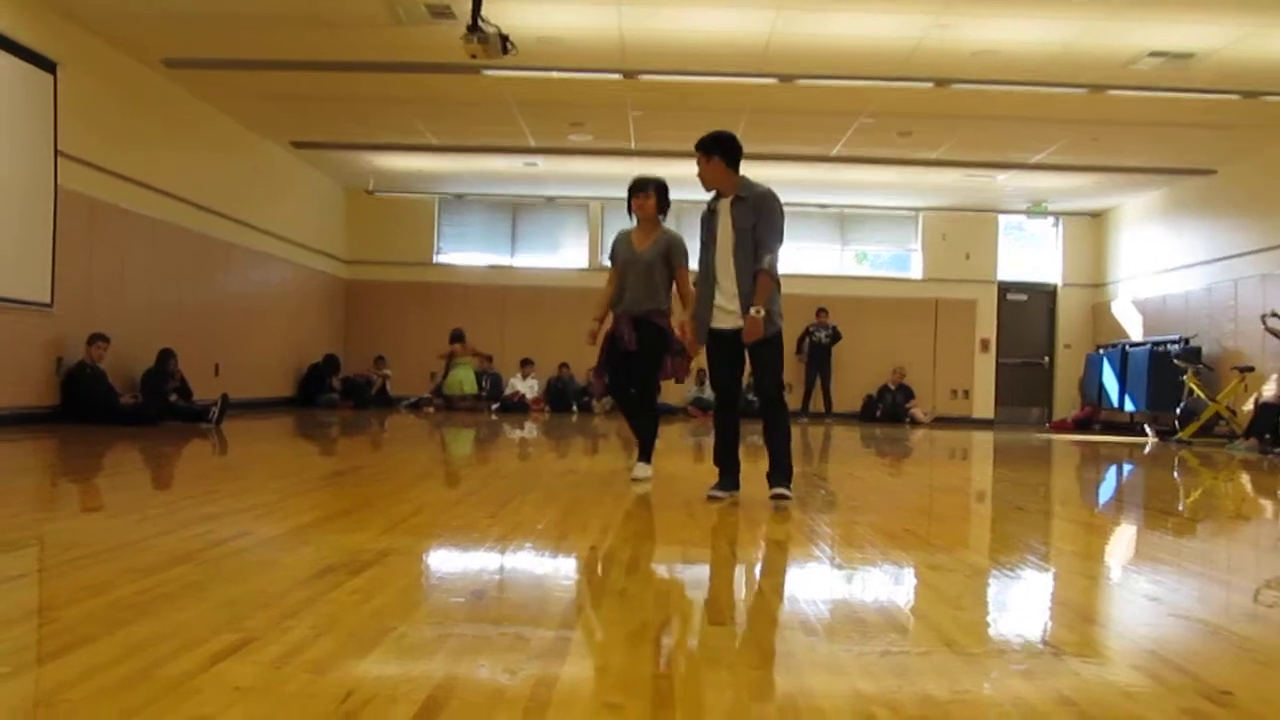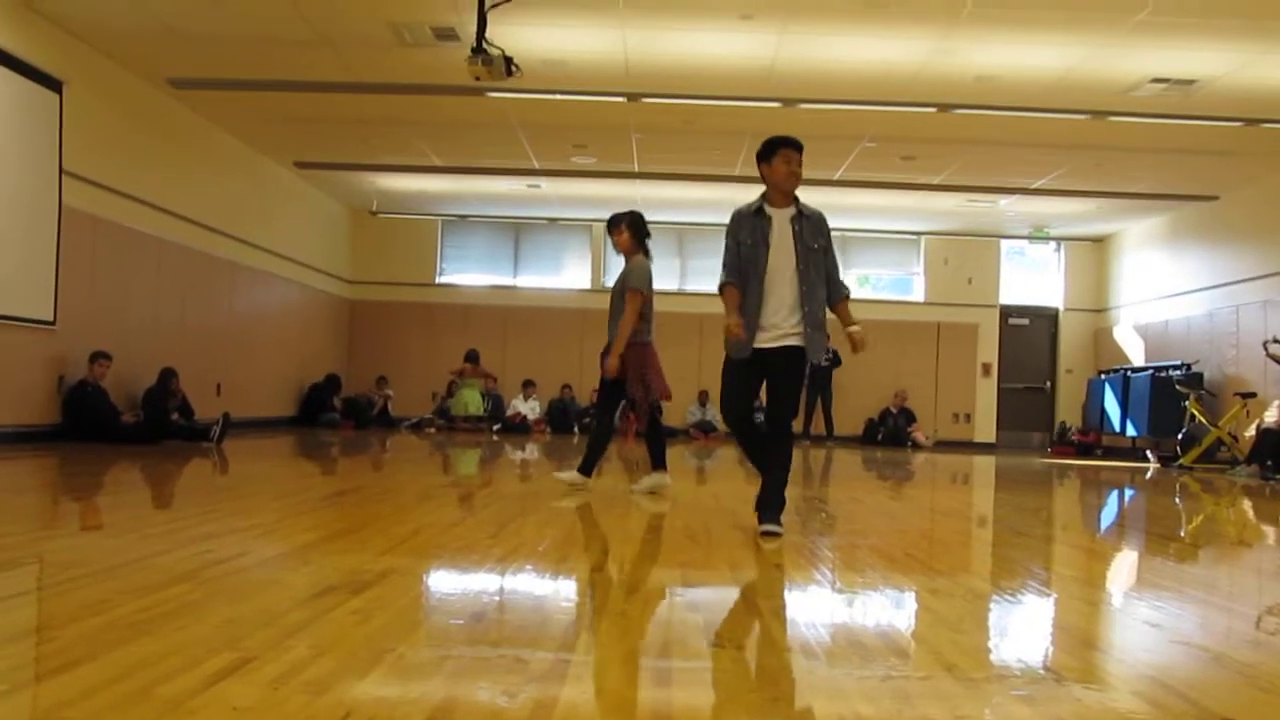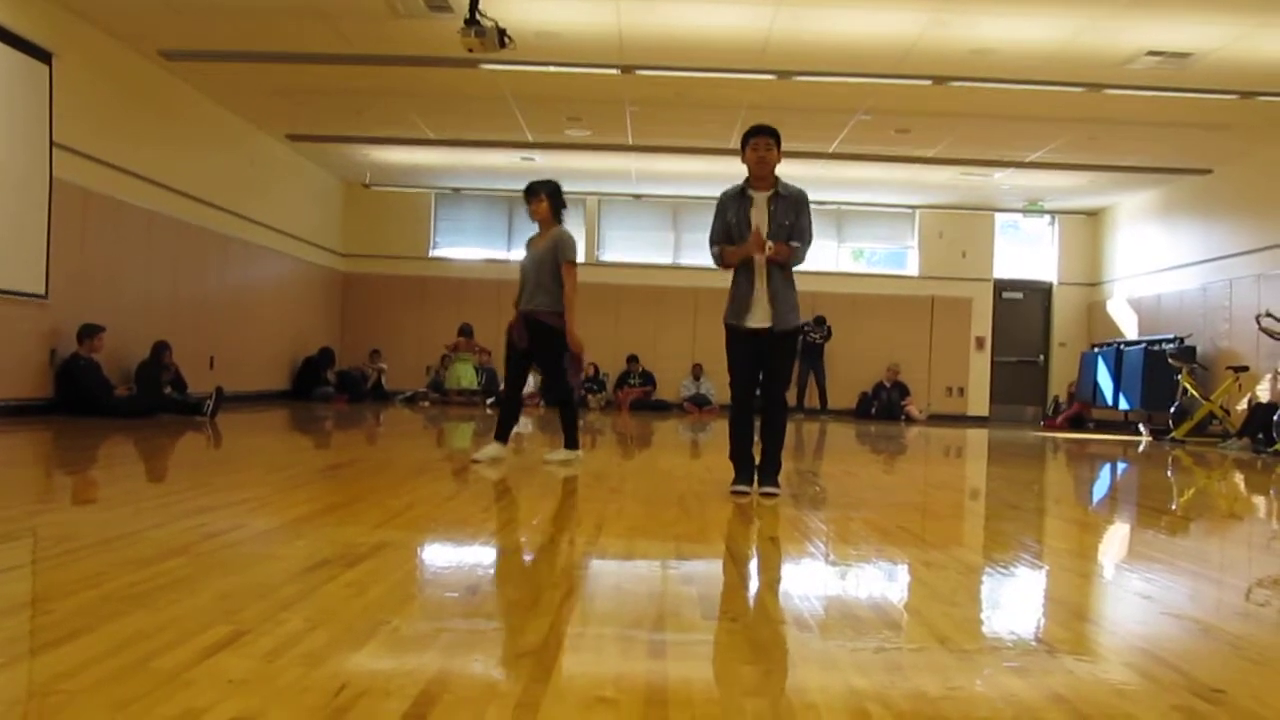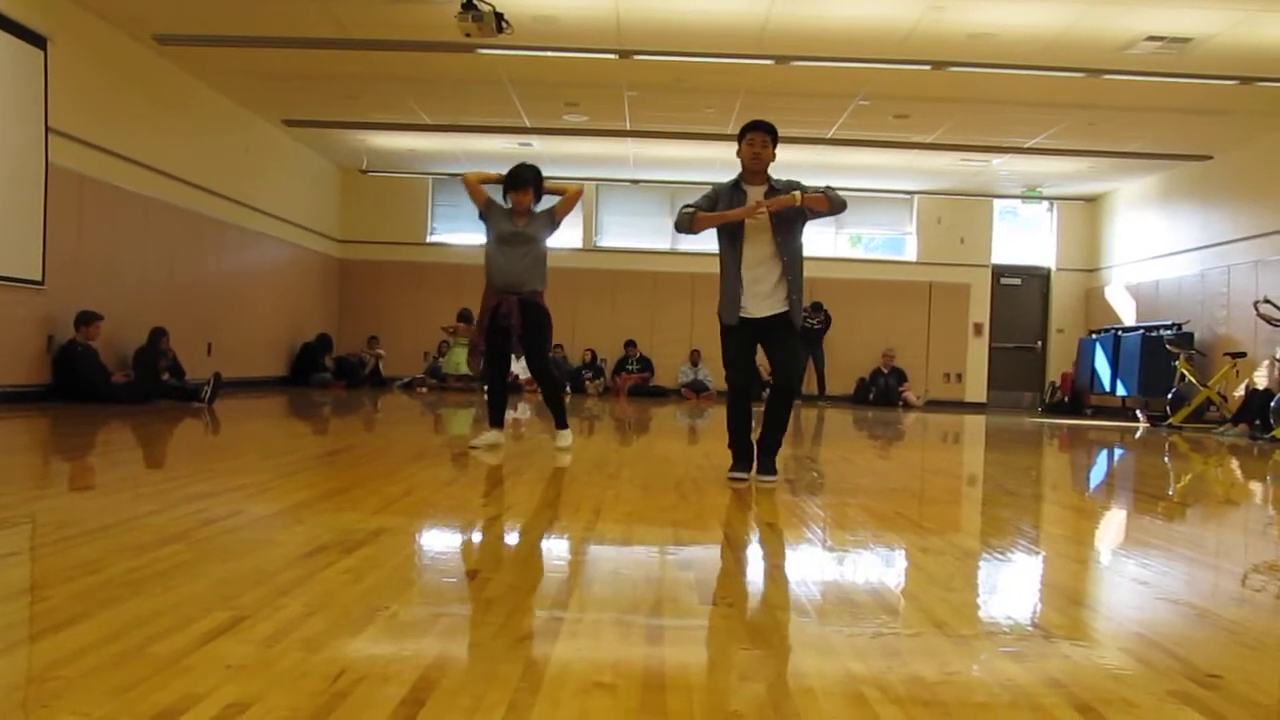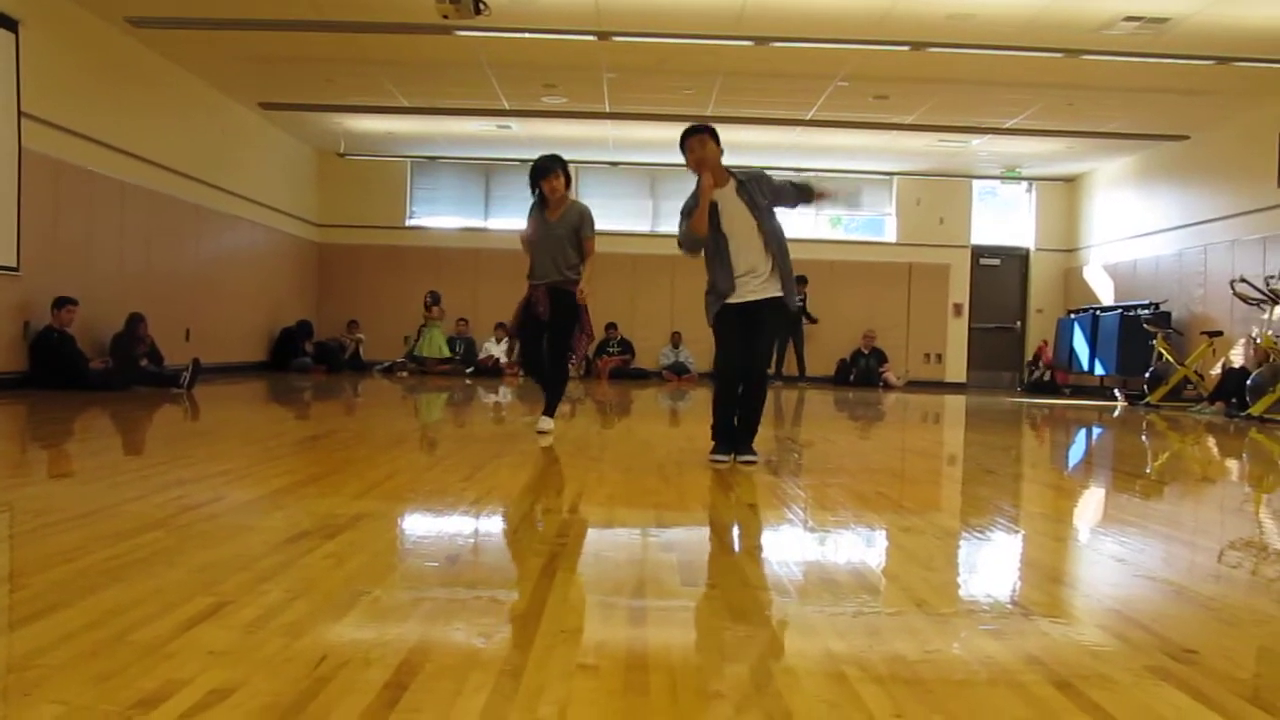
dt=1s
person 1, frame 1
left shoulder: (763, 200)
right shoulder: (710, 213)
left elbow: (767, 260)
left wrist: (757, 311)
right wrist: (694, 320)
left hip: (760, 321)
right hip: (719, 324)
left knee: (770, 395)
right knee: (725, 400)
left ankle: (780, 477)
right ankle: (727, 476)
person 1, frame 2
left shoulder: (814, 222)
right shoulder: (742, 219)
left elbow: (831, 281)
right elbow: (730, 275)
left wrist: (850, 325)
right wrist: (731, 314)
left hip: (792, 341)
right hip: (748, 341)
left knee: (780, 425)
right knee: (735, 414)
left ankle: (771, 509)
right ankle: (771, 474)
person 1, frame 3
left shoulder: (795, 199)
right shoulder: (730, 200)
left elbow: (799, 250)
right elbow: (718, 253)
left wrist: (768, 247)
right wrist: (746, 248)
left hip: (782, 317)
right hip: (741, 317)
left knee: (775, 395)
right knee: (742, 395)
left ankle: (769, 472)
right ankle: (742, 471)
person 1, frame 4
left shoulder: (789, 193)
right shoulder: (722, 195)
left elbow: (837, 203)
right elbow: (683, 221)
left wrist: (798, 198)
right wrist: (732, 215)
left hip: (779, 309)
right hip: (736, 311)
left knee: (788, 379)
right knee: (739, 385)
left ankle: (767, 454)
right ankle: (741, 457)
person 1, frame 5
left shoulder: (756, 181)
right shoulder: (696, 203)
left elbow: (793, 192)
right elbow: (691, 245)
left wrist: (828, 195)
right wrist: (706, 191)
left hip: (768, 294)
right hip: (728, 299)
left knee: (756, 370)
right knee: (728, 369)
left ankle: (745, 440)
right ankle: (722, 439)
person 2, frame 1
left shoulder: (670, 241)
right shoulder: (621, 240)
left elbow: (683, 288)
right elbow: (611, 283)
left wrist: (689, 324)
right wrist: (598, 318)
left hip: (652, 324)
right hip: (622, 324)
left knee: (645, 391)
right knee: (617, 388)
left ankle: (645, 460)
right ankle: (644, 441)
person 2, frame 2
left shoulder: (637, 266)
right shoulder: (633, 267)
left elbow: (630, 315)
left wrist: (614, 354)
right wrist: (613, 353)
left hip: (630, 351)
right hip: (634, 351)
left knee: (605, 411)
right knee: (646, 413)
left ankle: (584, 472)
right ankle: (659, 471)
person 2, frame 3
left shoulder: (562, 238)
right shoulder: (532, 243)
left elbow: (570, 286)
left wrist: (571, 328)
left hip: (549, 324)
right hip: (524, 323)
left knee: (558, 386)
right knee: (512, 385)
left ankle: (571, 447)
right ankle: (500, 443)
person 2, frame 4
left shoulder: (545, 220)
right shoulder: (494, 214)
left elbow: (576, 191)
right elbow: (469, 179)
left wrist: (545, 187)
right wrist: (500, 178)
left hip: (531, 303)
right hip: (497, 302)
left knee: (540, 368)
right knee: (495, 367)
left ankle: (562, 428)
right ankle: (495, 429)
person 2, frame 5
left shoulder: (579, 212)
right shoulder: (536, 211)
left elbow: (588, 254)
left wrist: (585, 282)
right wrist: (525, 241)
left hip: (565, 293)
right hip: (537, 291)
left knee: (559, 354)
right knee: (529, 353)
left ankle: (548, 414)
right ankle: (553, 399)
